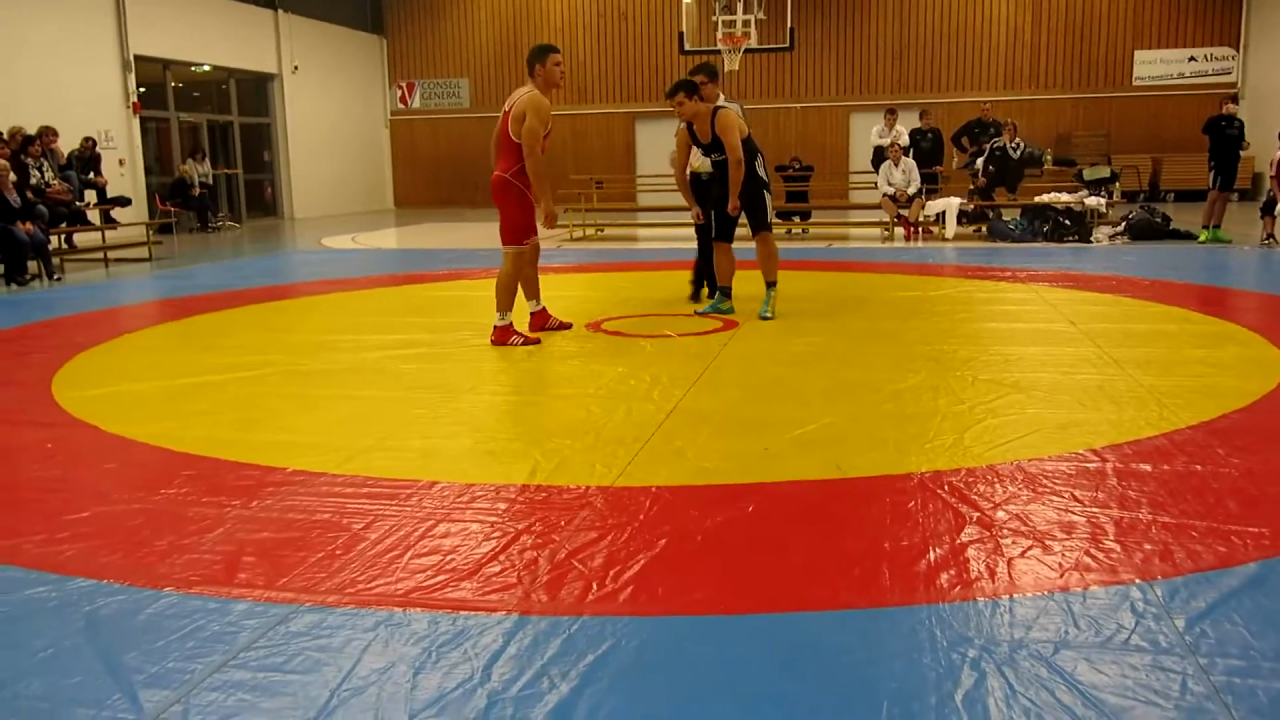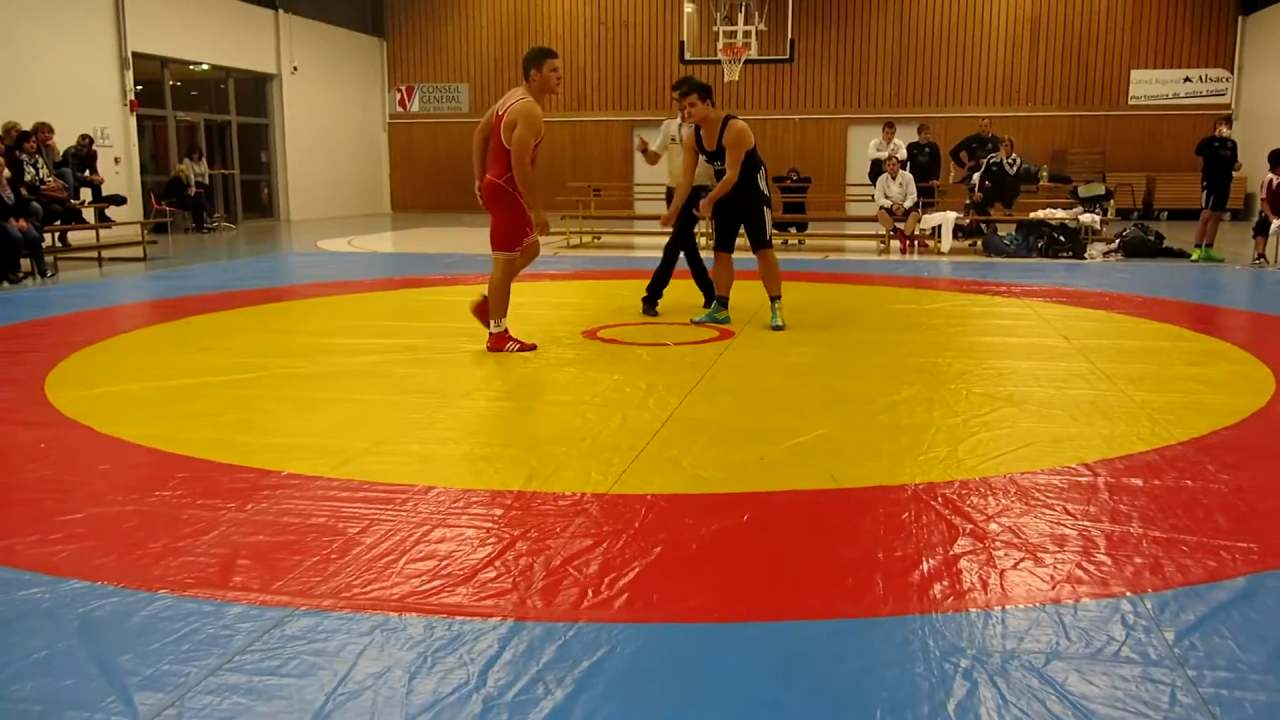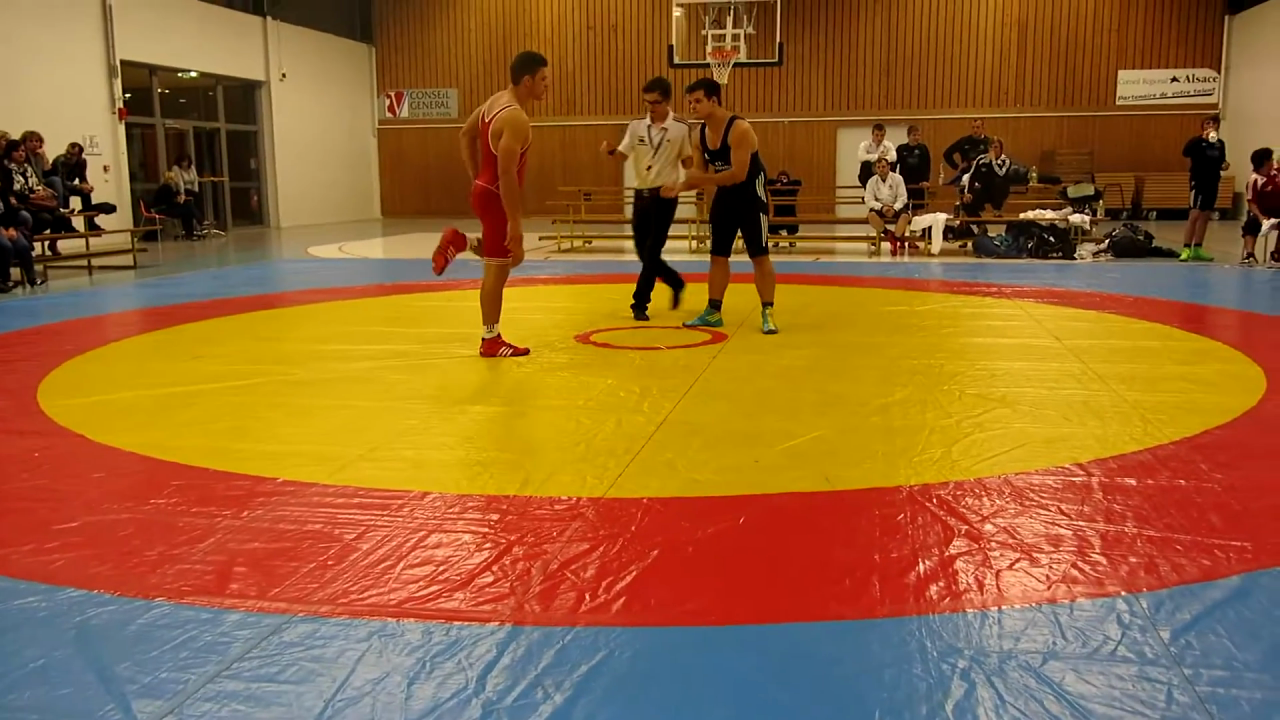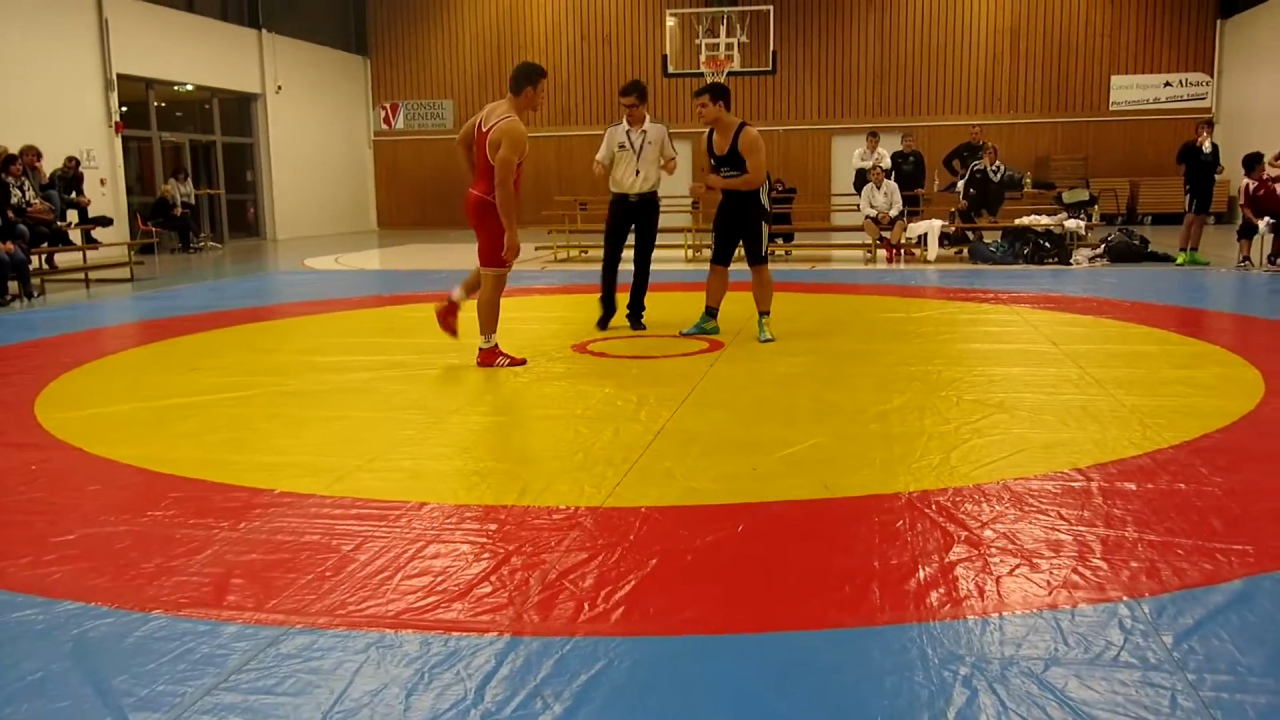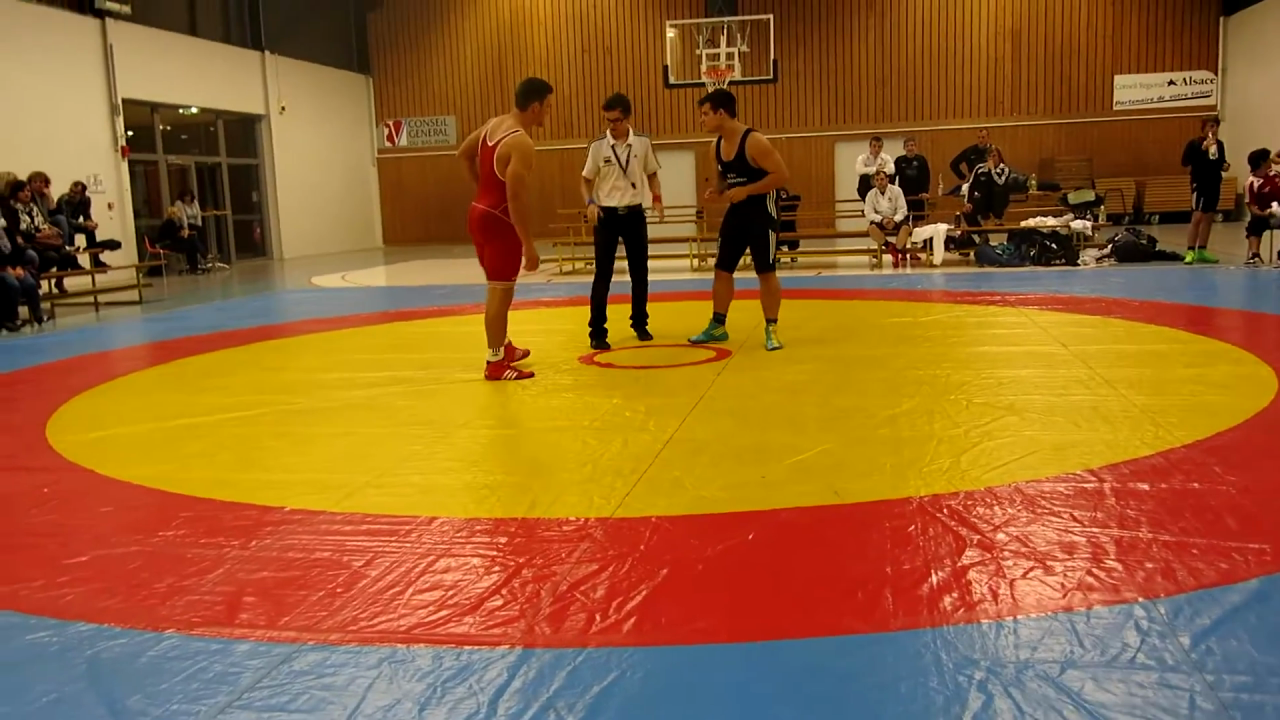
dt=0.2s
person 1, frame 1
left shoulder: (520, 97)
right shoulder: (537, 103)
left elbow: (497, 140)
right elbow: (532, 155)
right wrist: (546, 200)
left hip: (508, 182)
right hip: (514, 186)
left knee: (530, 251)
right knee: (515, 257)
left ankle: (539, 315)
right ankle: (502, 329)
person 1, frame 2
left shoulder: (512, 97)
right shoulder: (530, 110)
left elbow: (480, 134)
right elbow: (520, 164)
left wrist: (480, 180)
right wrist: (537, 210)
left hip: (498, 186)
right hip: (506, 191)
left knee: (530, 248)
right knee: (506, 263)
left ankle: (488, 304)
right ankle: (497, 336)
person 1, frame 3
left shoulder: (497, 100)
right shoulder: (516, 118)
left elbow: (466, 135)
right elbow: (507, 173)
left wrist: (477, 179)
right wrist: (515, 221)
left hip: (486, 190)
right hip: (496, 197)
left knee: (512, 256)
right knee: (497, 270)
left ankle: (458, 243)
right ankle: (490, 341)
person 1, frame 4
left shoulder: (492, 109)
right shoulder: (514, 129)
left elbow: (462, 142)
right elbow: (503, 184)
right wrist: (511, 231)
left hip: (479, 198)
right hip: (491, 206)
left knee: (496, 270)
right knee: (494, 279)
left ankle: (453, 301)
right ankle: (487, 351)
person 1, frame 5
left shoulder: (494, 123)
right shoulder: (522, 144)
left elbow: (463, 155)
right elbow: (516, 198)
right wrist: (528, 245)
left hip: (481, 212)
right hip: (497, 220)
left knee: (497, 286)
right knee: (502, 292)
left ankle: (503, 347)
right ankle: (495, 363)
person 2, frame 1
left shoulder: (724, 118)
right shoulder: (686, 134)
left elbow: (736, 158)
right elbow: (680, 172)
left wrist: (734, 197)
right wrist: (692, 205)
left hip: (751, 178)
right hip: (723, 181)
left knee: (763, 234)
right knee: (720, 242)
left ankle: (771, 295)
right ankle: (723, 299)
person 2, frame 2
left shoulder: (735, 129)
right shoulder: (693, 138)
left elbow: (733, 175)
right elbow: (687, 180)
left wrist: (709, 201)
right wrist: (673, 210)
left hip: (752, 191)
right hip: (724, 194)
left knee: (763, 250)
right knee: (721, 252)
left ankle: (776, 307)
right ankle: (720, 308)
person 2, frame 3
left shoulder: (740, 129)
right shoulder: (700, 134)
left elbow: (739, 174)
right elbow: (700, 174)
left wrist: (705, 179)
right wrist: (679, 188)
left hip: (751, 196)
right hip: (724, 197)
left knee: (760, 257)
right knee: (718, 256)
left ankle: (768, 313)
right ankle: (713, 312)
person 2, frame 4
left shoulder: (748, 136)
right shoulder: (708, 139)
left elbow: (756, 179)
left wrist: (721, 182)
right wrist: (704, 186)
left hip: (753, 206)
right hip: (728, 205)
left knee: (759, 266)
right knee: (717, 264)
left ankle: (764, 322)
right ankle: (709, 320)
person 2, frame 5
left shoulder: (755, 142)
right shoulder: (716, 146)
left elbow: (781, 175)
left wrist: (745, 191)
right wrist: (717, 190)
left hip: (760, 213)
right hip: (735, 213)
left knee: (766, 273)
right knee: (722, 270)
left ankle: (771, 329)
right ankle: (717, 327)
person 3, frame 1
left shoulder: (732, 108)
right hip: (697, 177)
left knee: (711, 229)
right knee: (702, 232)
left ankle: (699, 283)
right ankle: (712, 284)
person 3, frame 2
right shoulder: (669, 127)
right elbow: (653, 159)
right wrist: (644, 149)
left hip: (695, 192)
right hip: (674, 192)
left knee: (676, 243)
right knee: (687, 246)
left ankle: (651, 297)
right ankle: (710, 294)
person 3, frame 3
left shoulder: (681, 128)
right shoulder: (636, 126)
left elbow: (688, 162)
right elbow: (621, 158)
right wrist: (610, 150)
left hip: (664, 196)
right hip: (641, 194)
left knee: (652, 250)
right knee: (643, 250)
left ankle: (640, 303)
right ankle: (675, 282)
person 3, frame 4
left shoulder: (659, 130)
right shoulder: (614, 132)
left elbow: (671, 160)
right elbow: (602, 164)
left wrist: (669, 165)
right wrist: (598, 168)
left hip: (648, 201)
right hip: (619, 200)
left knee: (642, 259)
right knee: (611, 256)
left ankle: (635, 312)
right ankle: (607, 307)
person 3, frame 5
left shoulder: (643, 143)
right shoulder: (598, 146)
left elbow: (652, 175)
right elbow: (586, 181)
left wrist: (657, 198)
right wrist: (590, 202)
left hip: (634, 213)
right hip: (606, 214)
left knee: (639, 271)
right knee: (603, 273)
left ankle: (639, 322)
right ankle: (597, 331)
